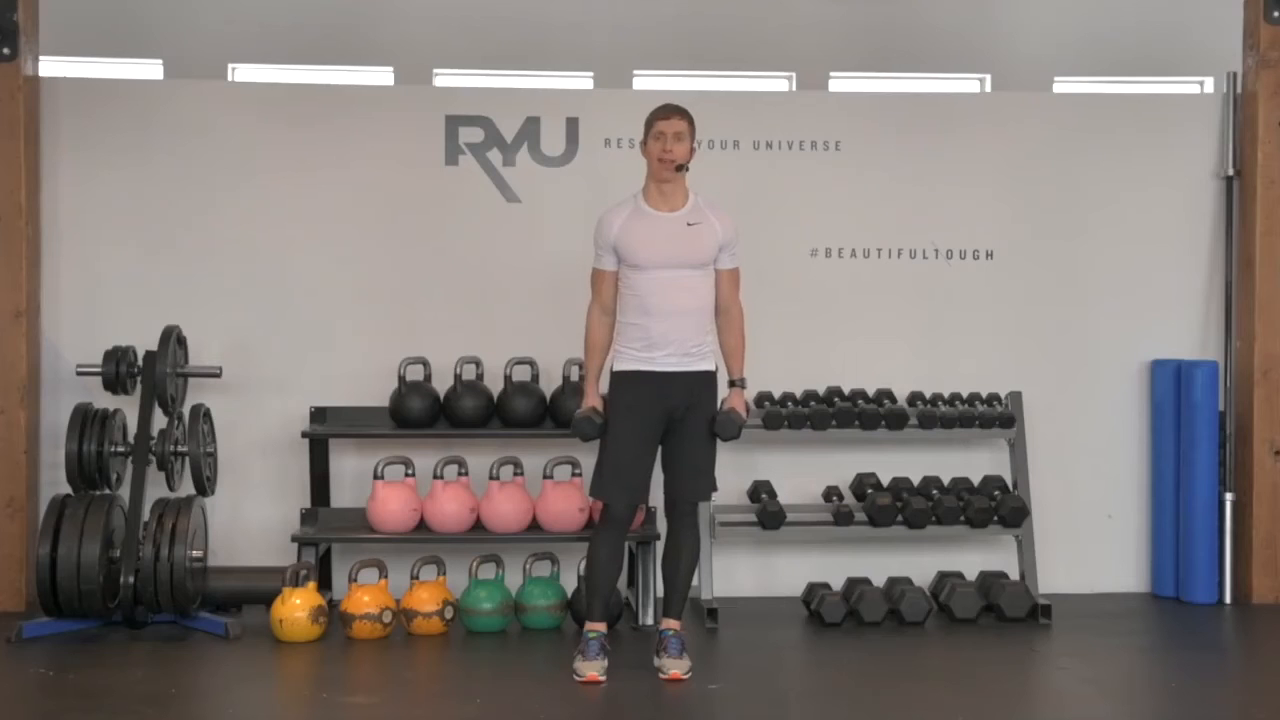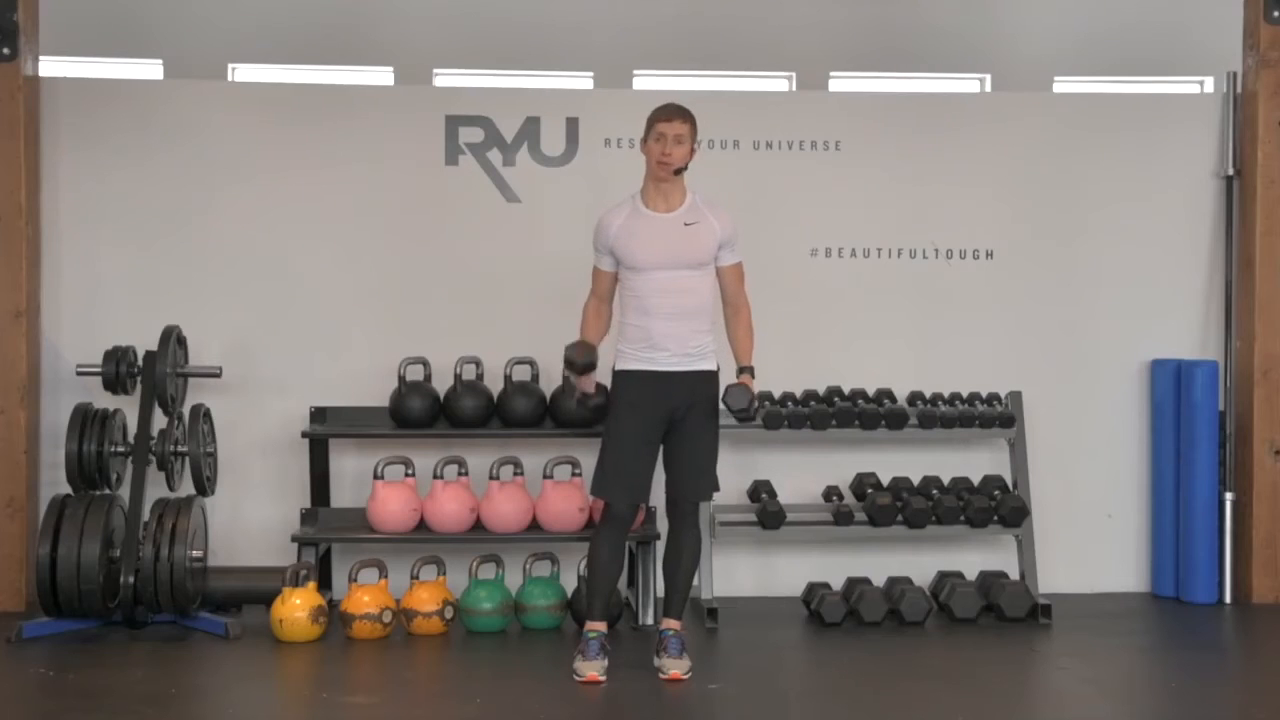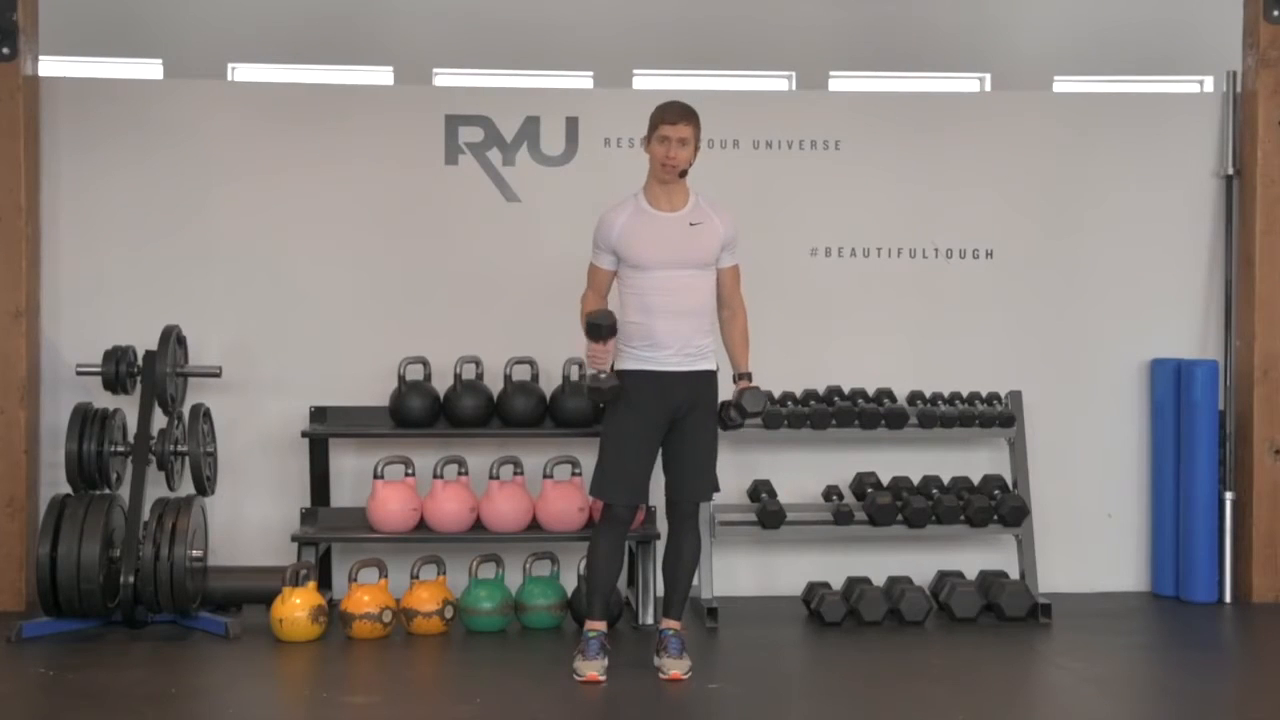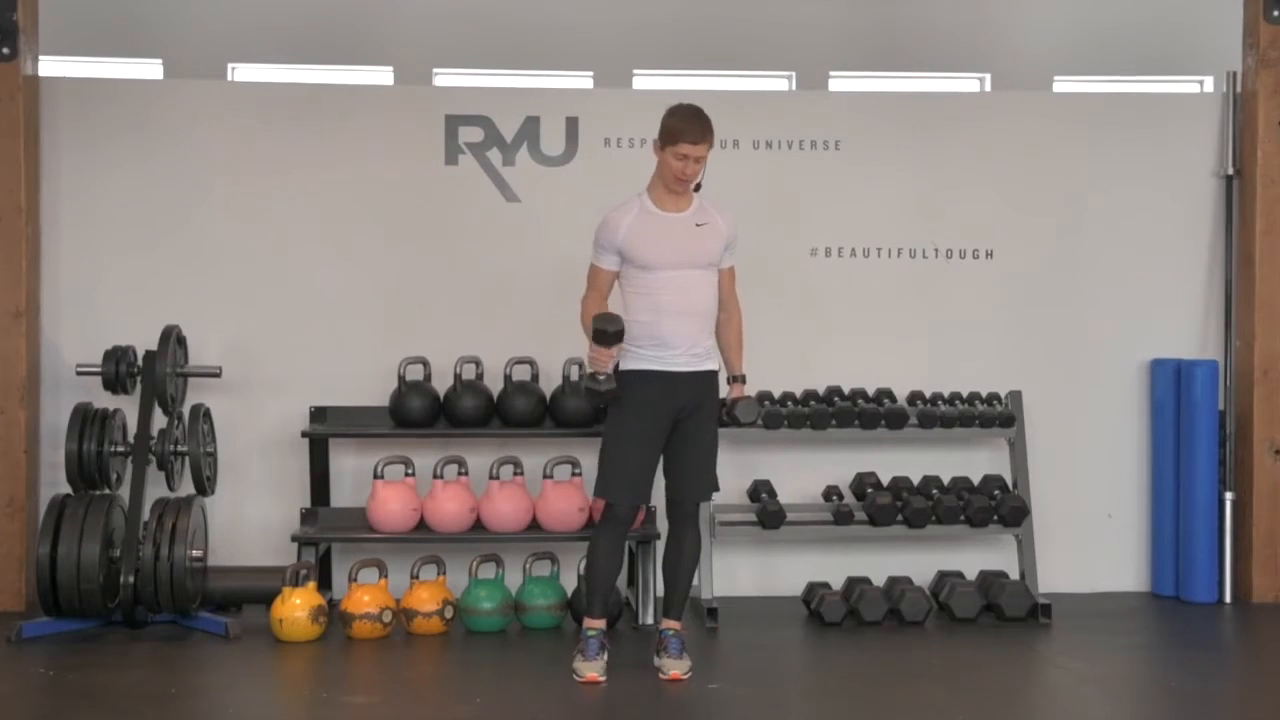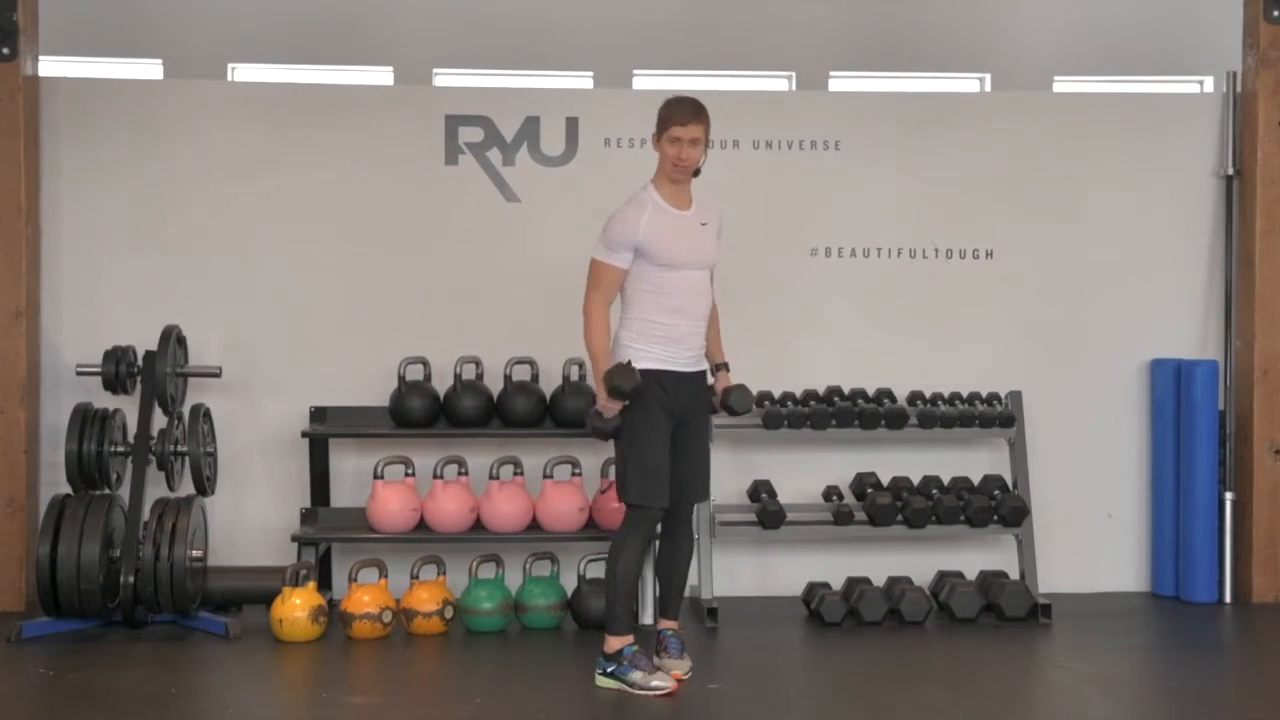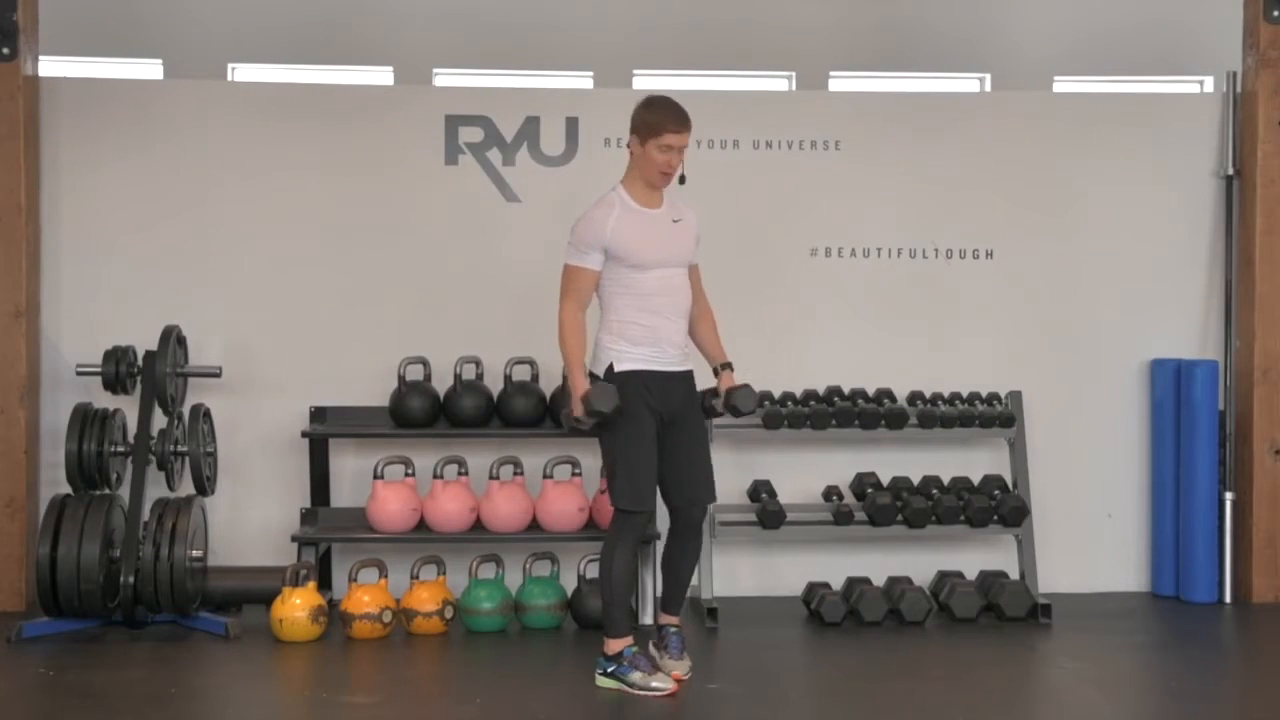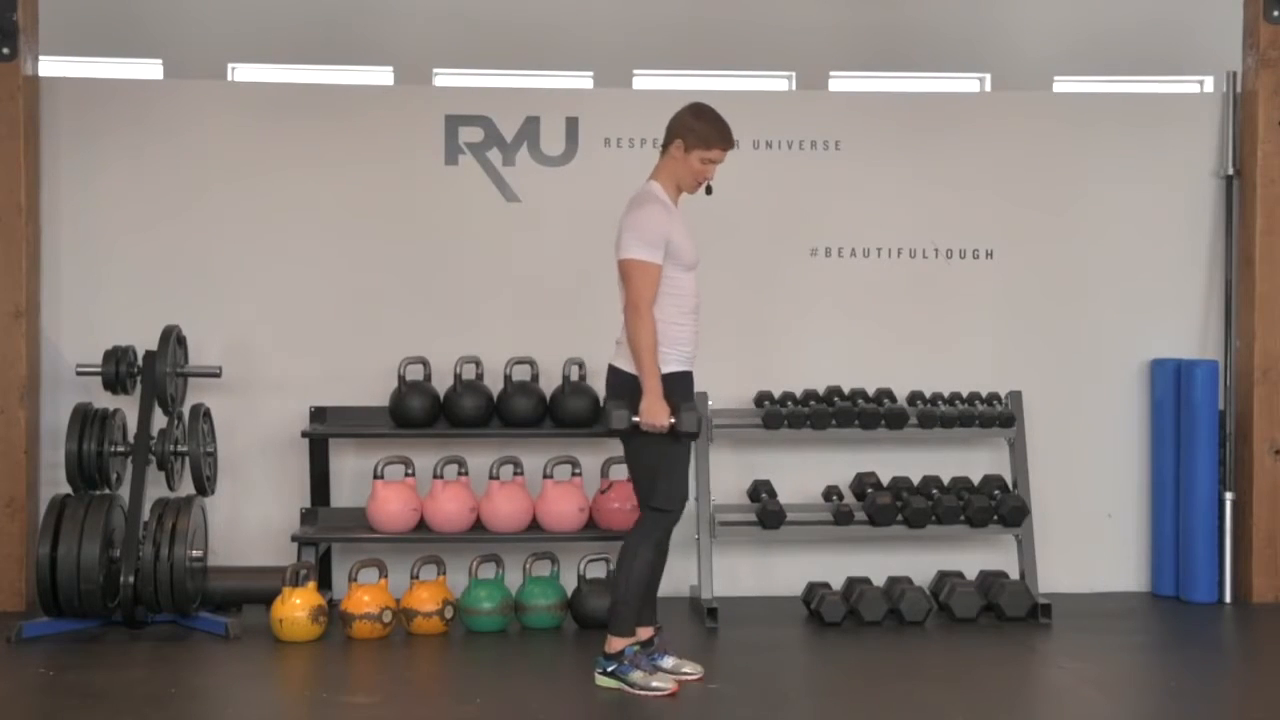
dt=0.7s
person 1, frame 1
left shoulder: (717, 223)
right shoulder: (615, 222)
left elbow: (728, 309)
right elbow: (602, 309)
left wrist: (737, 384)
right wrist: (590, 386)
left hip: (695, 382)
right hip: (635, 380)
left knee: (684, 509)
right knee: (616, 508)
left ankle: (671, 630)
right ankle: (595, 632)
person 1, frame 2
left shoulder: (716, 222)
right shoulder: (614, 223)
left elbow: (736, 302)
right elbow: (599, 300)
left wrist: (745, 370)
left hip: (697, 381)
right hip: (635, 379)
left knee: (685, 509)
right knee: (618, 507)
left ankle: (671, 630)
right ankle: (595, 632)
person 1, frame 3
left shoulder: (718, 223)
right shoulder: (617, 220)
left elbow: (730, 305)
right elbow: (594, 294)
left wrist: (743, 375)
right wrist: (595, 340)
left hip: (697, 382)
right hip: (635, 380)
left knee: (685, 510)
right knee: (617, 508)
left ankle: (670, 630)
right ankle: (594, 632)
person 1, frame 4
left shoulder: (719, 225)
right shoulder: (621, 222)
left elbow: (727, 306)
right elbow: (594, 298)
left wrist: (737, 376)
right wrist: (599, 344)
left hip: (700, 383)
right hip: (641, 379)
left knee: (686, 510)
right knee: (620, 507)
left ankle: (670, 631)
right ankle: (593, 631)
person 1, frame 5
left shoulder: (707, 219)
right shoulder: (632, 216)
right elbow: (596, 301)
left wrist: (719, 365)
right wrist: (603, 377)
left hip: (691, 380)
right hip: (644, 379)
left knee: (682, 511)
right knee: (645, 511)
left ankle: (668, 629)
right ankle: (615, 651)
person 1, frame 6
left shoulder: (684, 217)
right shoulder: (602, 218)
right elbow: (572, 306)
left wrist: (721, 366)
right wrist: (578, 381)
left hip: (679, 381)
right hip: (626, 381)
left knee: (693, 508)
right knee: (633, 515)
left ankle: (669, 625)
right ankle: (616, 654)
person 1, frame 7
left shoulder: (665, 211)
right shoulder: (650, 212)
right elbow: (639, 310)
right wrist: (652, 392)
left hip: (668, 380)
right hip: (650, 383)
left knee: (664, 512)
right knee: (657, 514)
left ankle: (643, 639)
right ankle: (616, 652)
